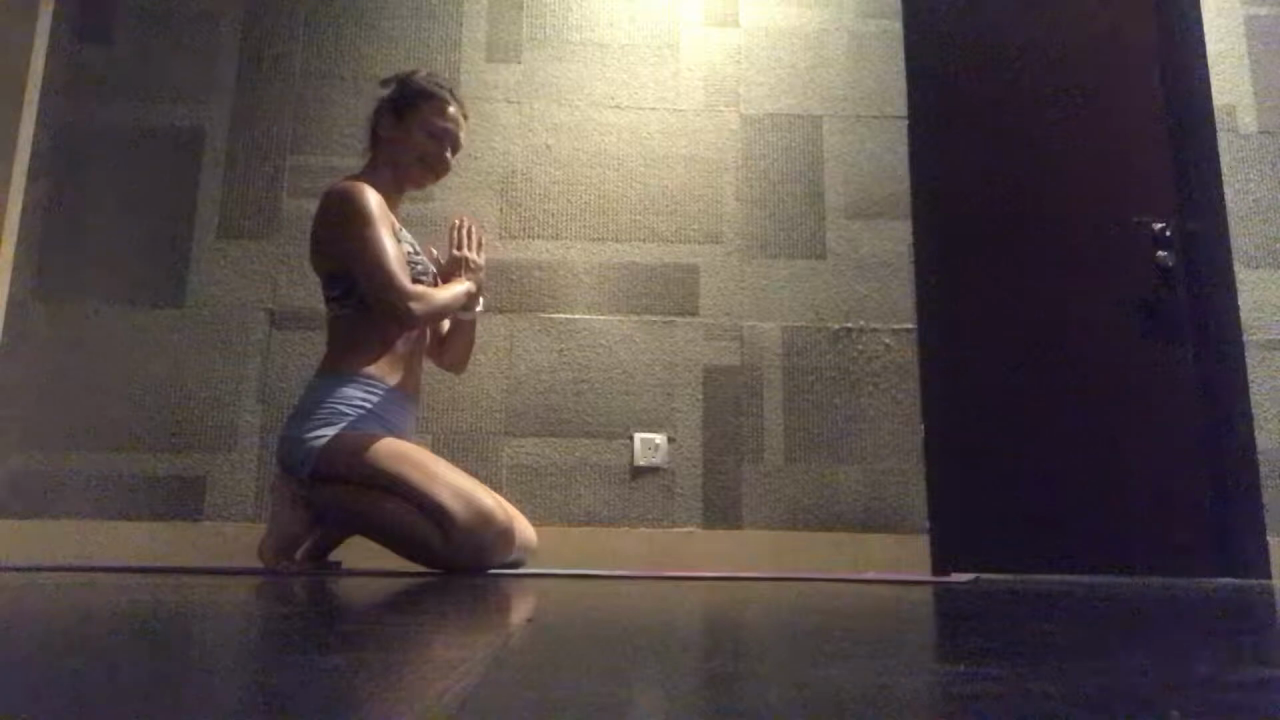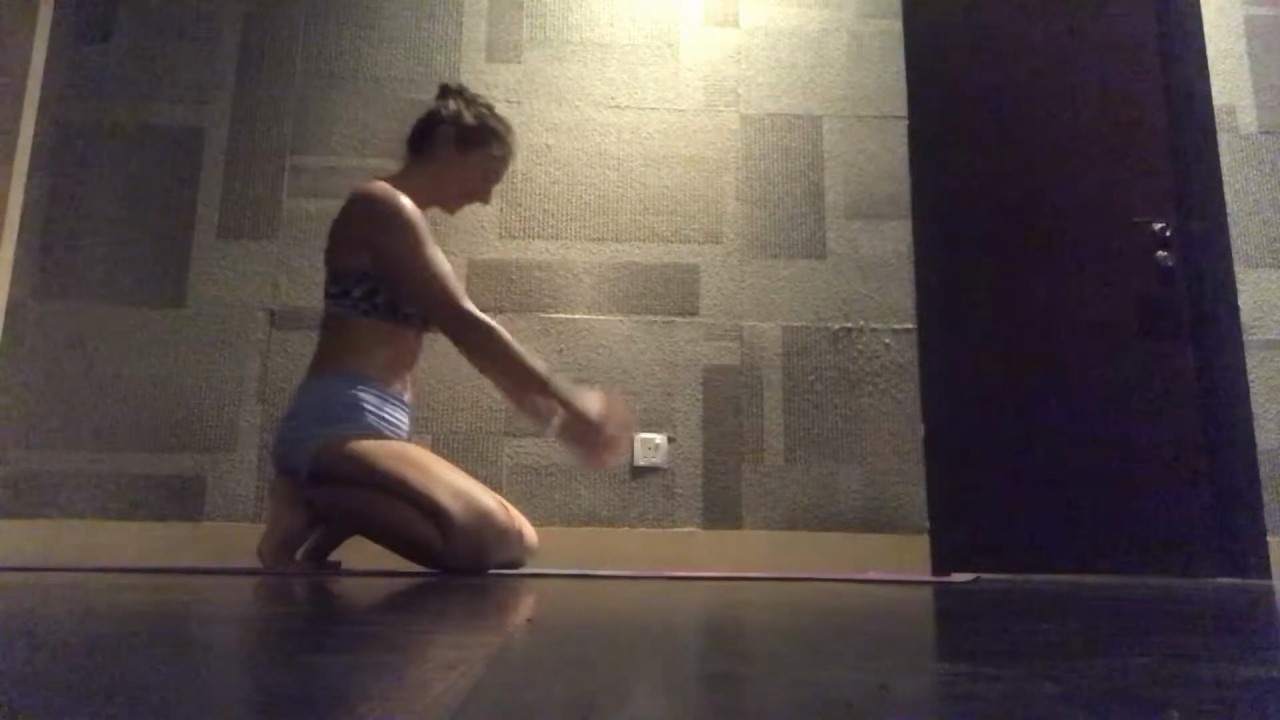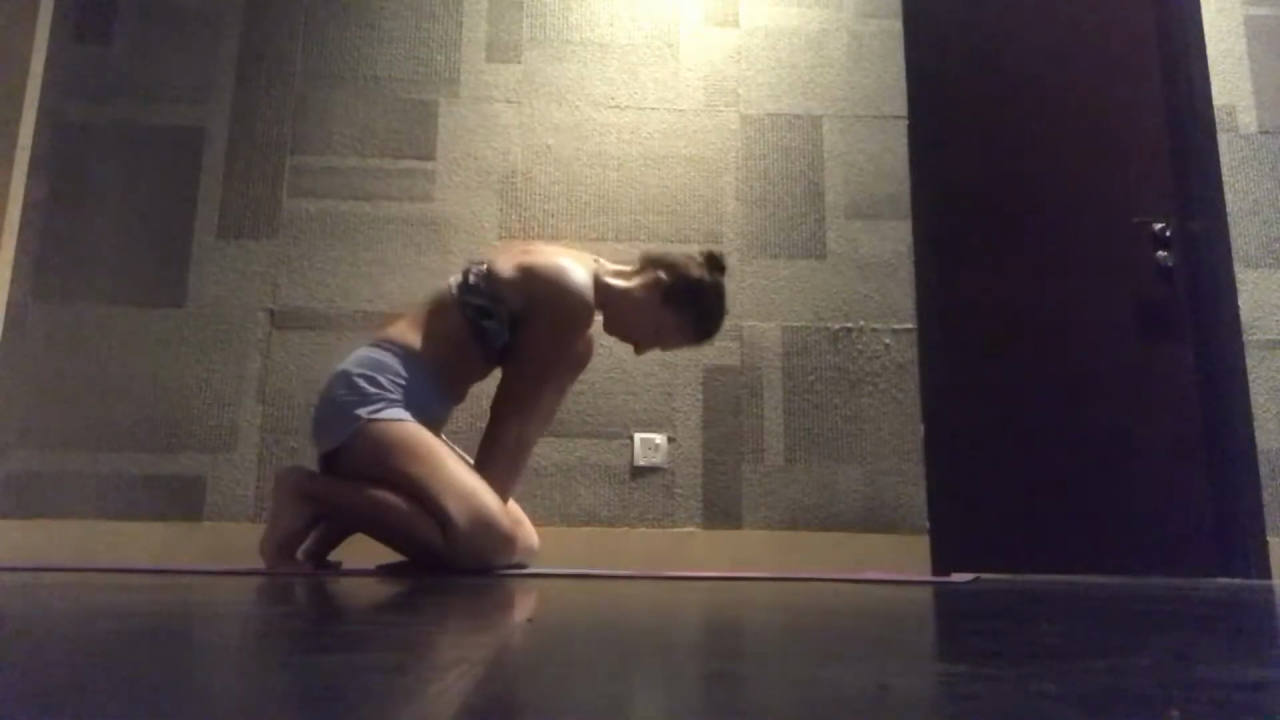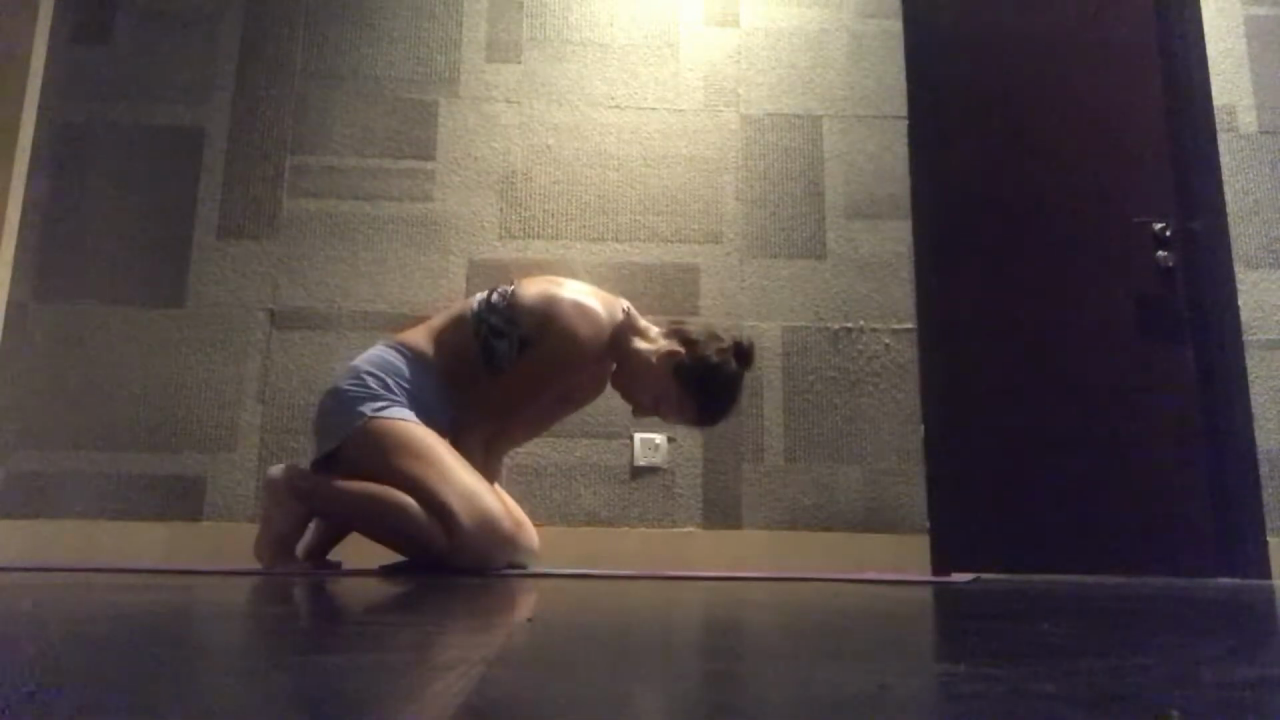
dt=1s
person 1, frame 1
left shoulder: (400, 235)
right shoulder: (354, 199)
left elbow: (451, 357)
right elbow: (404, 306)
left wrist: (468, 291)
right wrist: (463, 287)
left hip: (381, 432)
right hip: (341, 425)
left knee: (518, 541)
right knee: (488, 536)
left ankle: (328, 518)
right ankle: (316, 502)
person 1, frame 2
left shoulder: (408, 224)
right shoulder: (383, 204)
left elbow: (478, 349)
right elbow: (463, 323)
left wrist: (554, 417)
right wrist: (568, 400)
left hip: (375, 428)
right hip: (336, 425)
left knee: (519, 541)
right knee: (491, 538)
left ankle: (332, 516)
right ankle: (314, 501)
person 1, frame 3
left shoulder: (580, 344)
right shoulder: (569, 290)
left elbow: (525, 429)
right elbow: (511, 421)
left wrist: (487, 508)
right wrist: (484, 511)
left hip: (409, 410)
right hip: (373, 395)
left knee: (520, 543)
right knee: (490, 542)
left ankle: (337, 517)
right ankle: (310, 493)
person 1, frame 4
left shoulder: (597, 369)
right shoulder: (585, 327)
left elbow: (494, 437)
right elbow: (475, 426)
right wrist: (468, 504)
left hip: (413, 410)
right hip: (375, 395)
left knee: (519, 545)
right knee: (488, 541)
left ankle: (335, 512)
right ankle: (302, 490)
